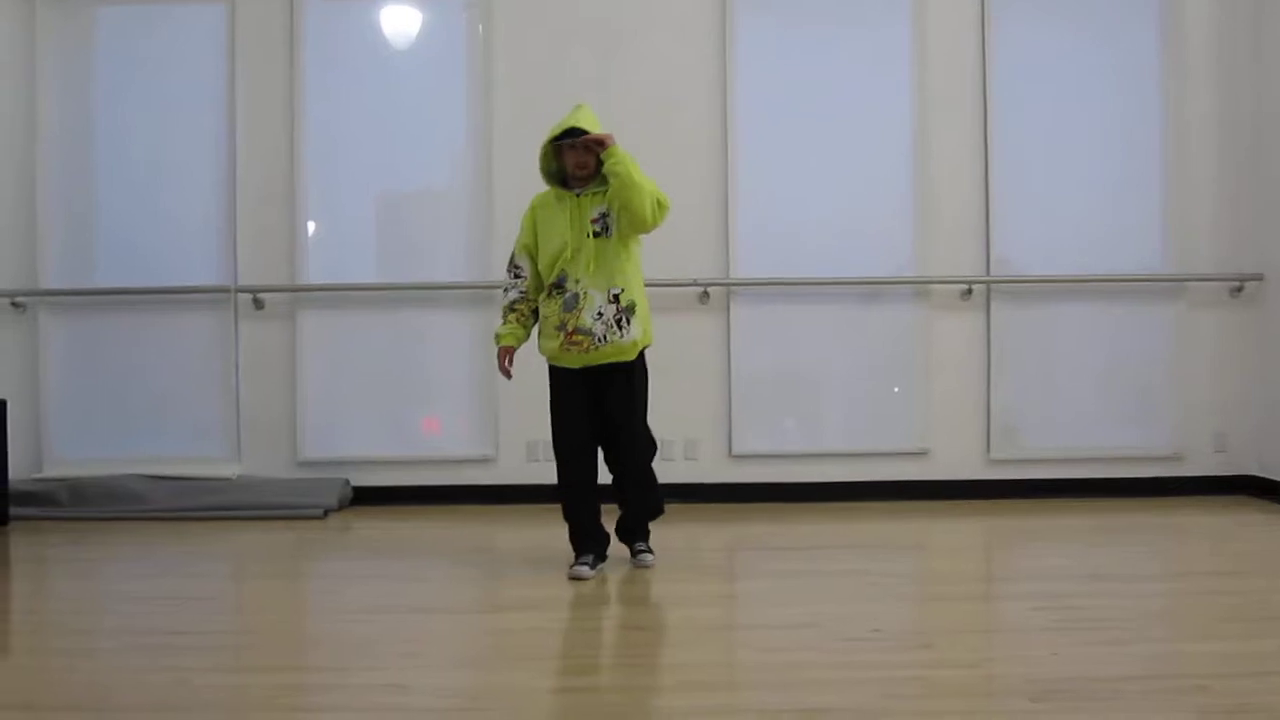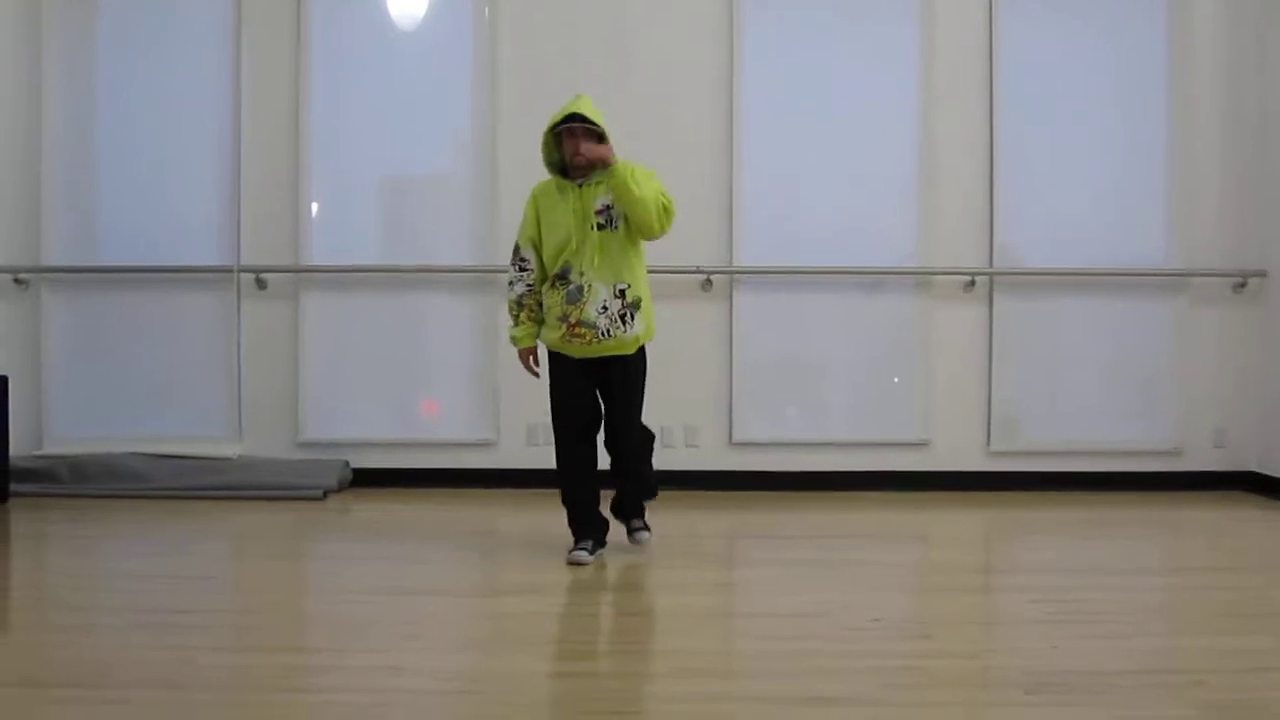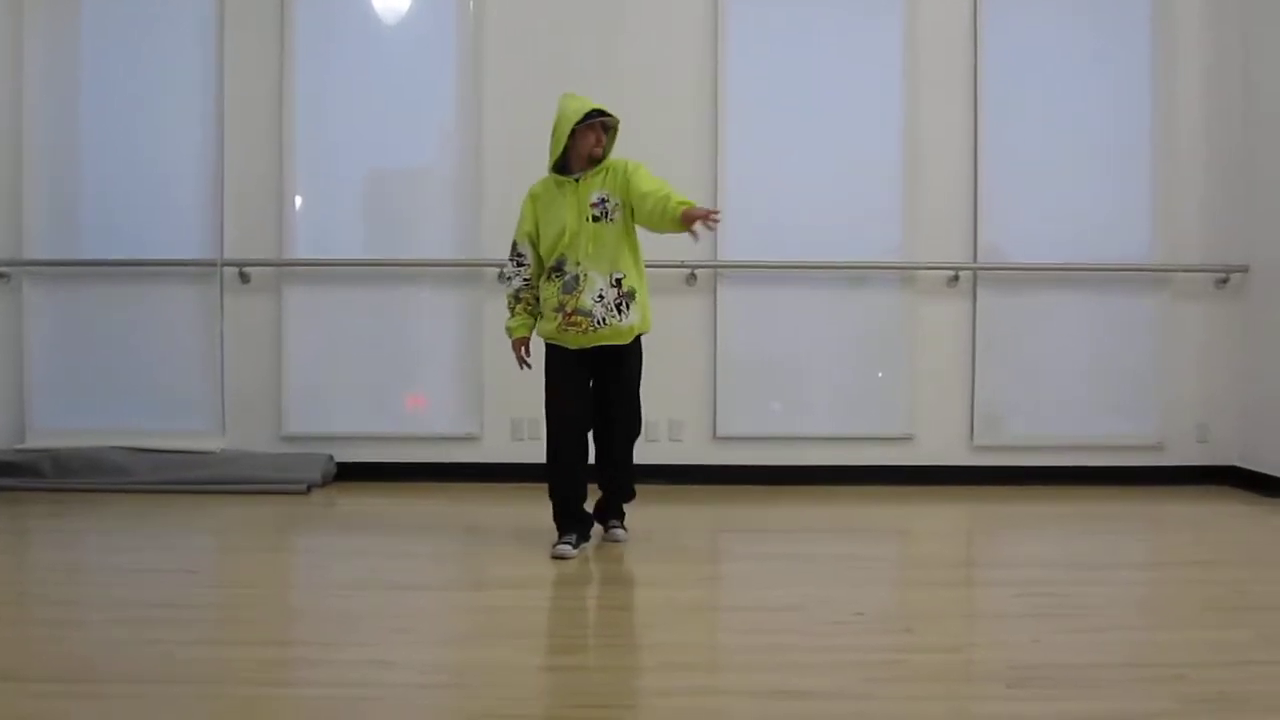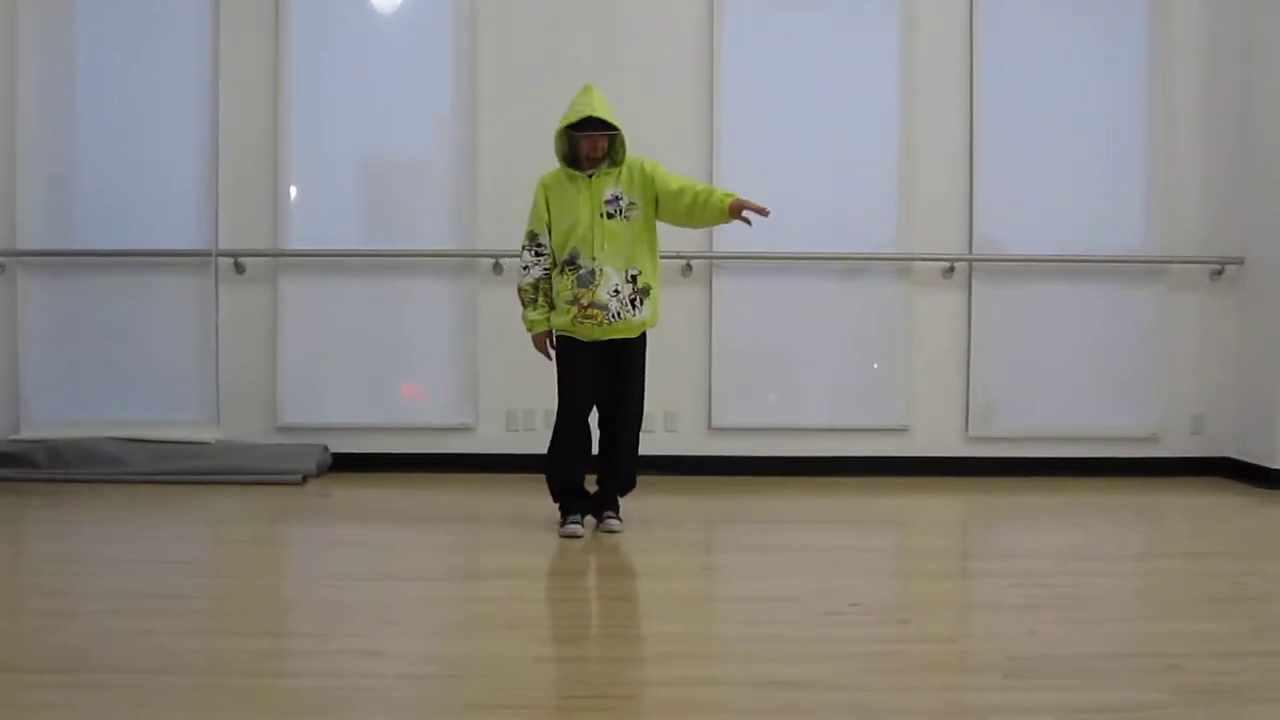
dt=0.5s
person 1, frame 1
left shoulder: (622, 193)
right shoulder: (542, 207)
left elbow: (650, 212)
right elbow: (523, 276)
left wrist: (615, 156)
right wrist: (511, 334)
left hip: (622, 349)
right hip: (566, 355)
left knee: (630, 444)
right knee: (574, 453)
left ankle: (637, 530)
right ankle: (588, 545)
person 1, frame 2
left shoulder: (630, 178)
right shoulder: (544, 196)
left elbow: (657, 220)
right elbow: (526, 270)
left wrist: (614, 168)
right wrist: (525, 333)
left hip: (624, 337)
right hip: (566, 343)
left knee: (626, 429)
right knee: (574, 439)
left ankle: (633, 507)
right ankle: (587, 530)
person 1, frame 3
left shoulder: (624, 175)
right shoulder: (540, 195)
left elbow: (657, 199)
right elbow: (522, 265)
left wrist: (685, 212)
right wrist: (519, 325)
left hip: (620, 331)
right hip: (564, 335)
left knee: (620, 427)
right knee: (565, 432)
left ankle: (613, 509)
right ankle: (571, 523)
person 1, frame 4
left shoulder: (639, 174)
right shoulder: (552, 186)
left elbow: (685, 197)
right elbow: (535, 257)
left wrist: (728, 204)
right wrist: (537, 319)
left hip: (627, 324)
right hip: (573, 326)
left knee: (622, 417)
right knee: (573, 415)
left ankle: (608, 500)
right ankle: (571, 503)
